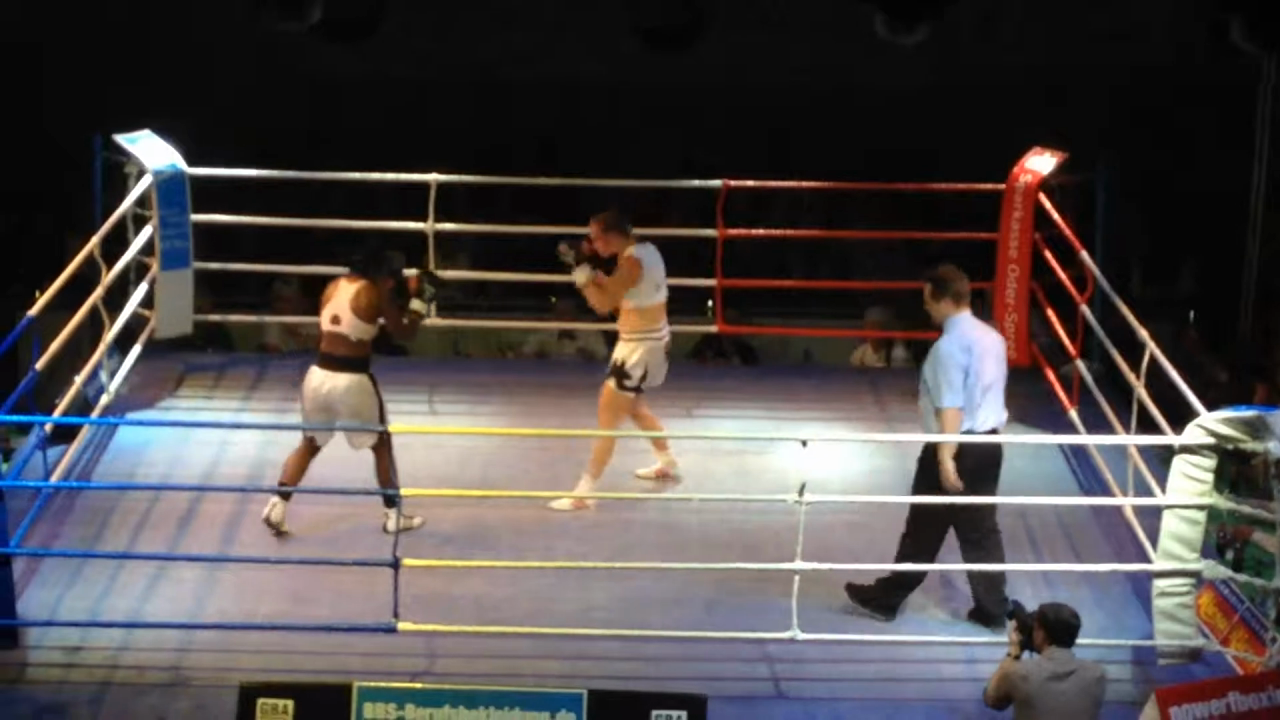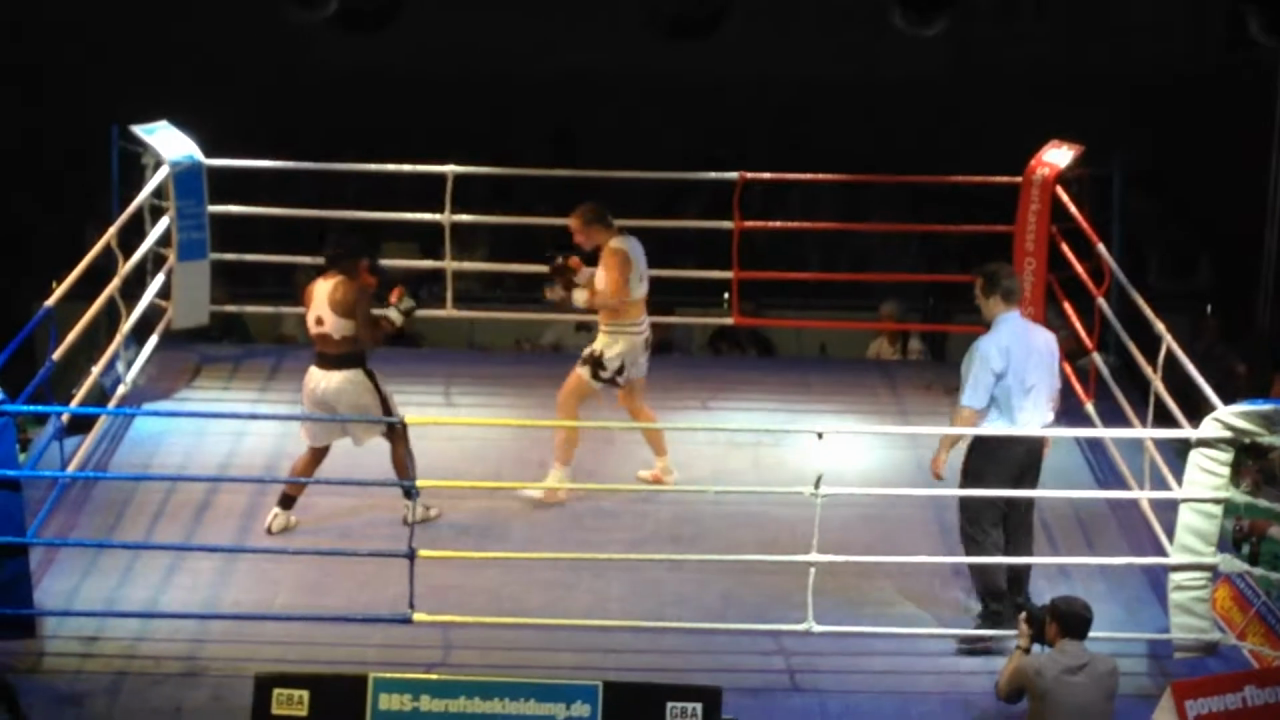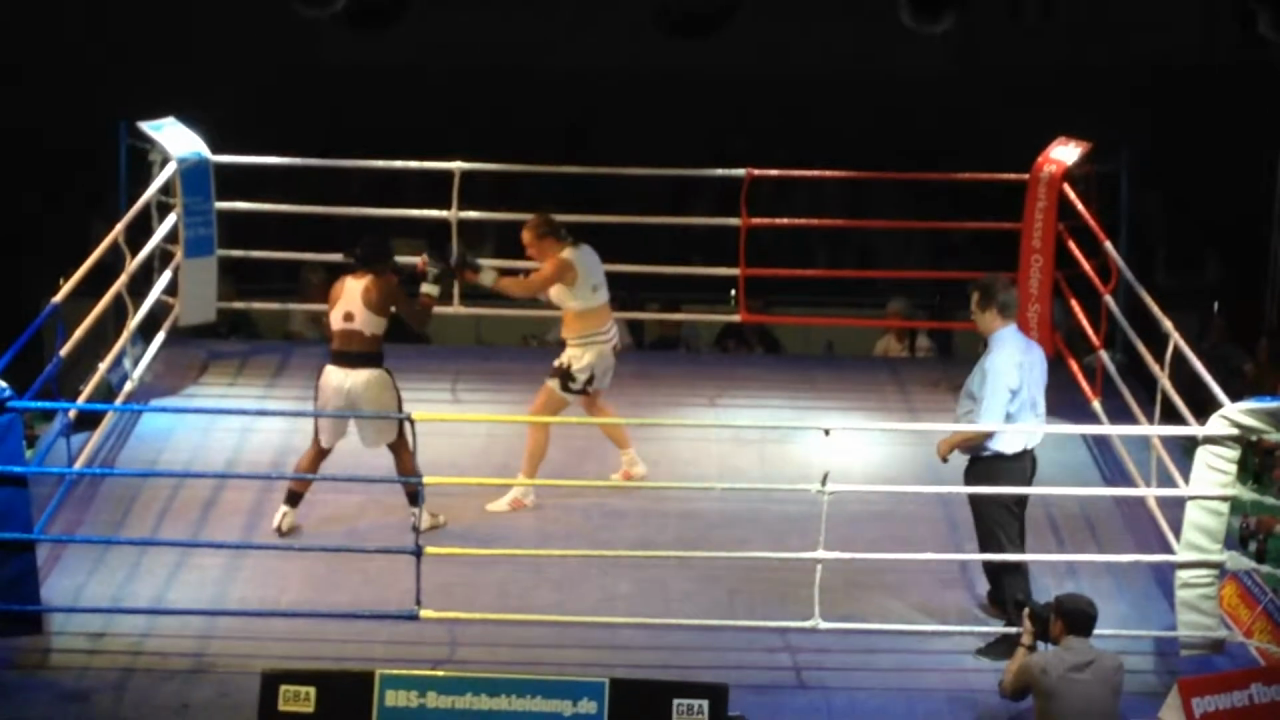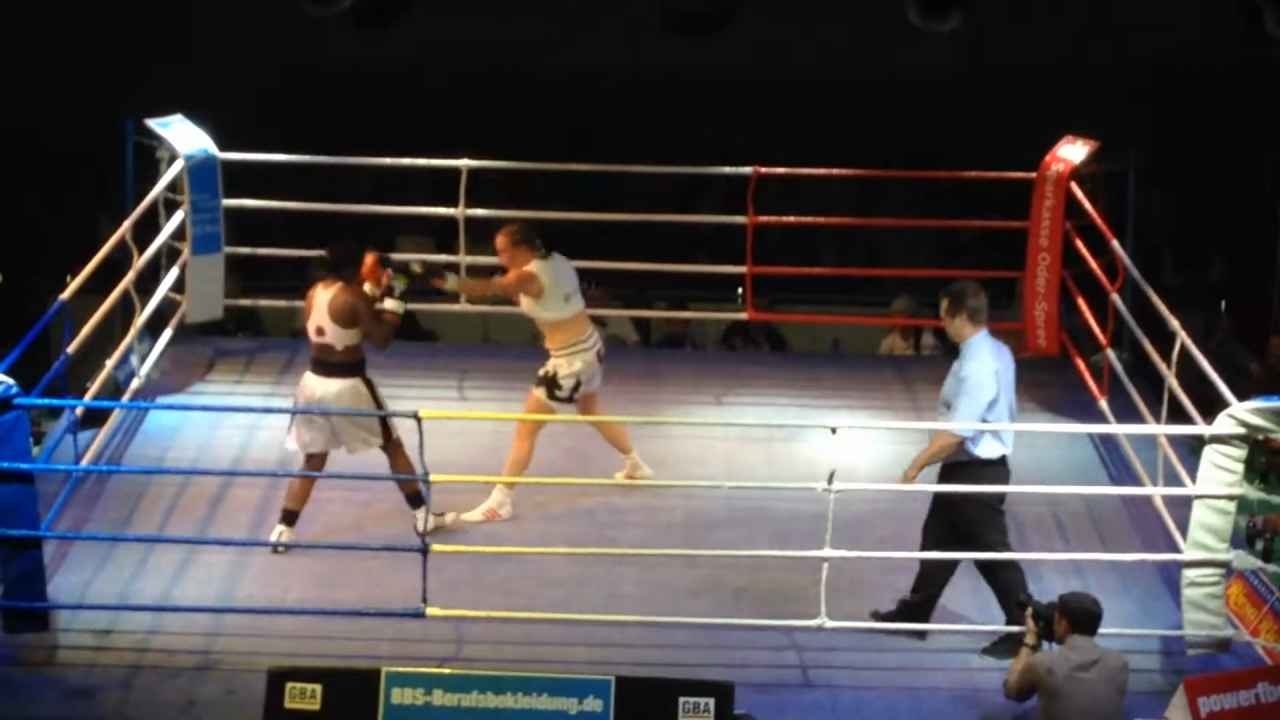
dt=0.4s
person 1, frame 1
left shoulder: (950, 345)
right shoulder: (993, 338)
left elbow: (951, 408)
left wrist: (945, 457)
left hip: (957, 447)
right hip: (989, 443)
left knee: (924, 527)
right knee: (982, 529)
left ankle: (888, 598)
right ankle: (992, 607)
person 1, frame 2
left shoulder: (991, 345)
right shoulder: (1046, 339)
left elbow: (970, 407)
right elbow: (1053, 394)
left wrist: (943, 449)
right wrist: (1042, 435)
left hip: (995, 447)
right hip: (1032, 444)
left knee: (981, 532)
right knee: (1019, 526)
left ankle: (997, 613)
right ankle: (1015, 602)
person 1, frame 3
left shoulder: (999, 360)
right shoulder: (1032, 350)
left elbow: (985, 425)
left wrist: (950, 442)
left hip: (996, 466)
right hip: (1023, 457)
left knee: (1000, 545)
right knee: (1010, 539)
left ankle: (1020, 631)
right ankle: (1008, 601)
person 1, frame 4
left shoulder: (976, 368)
right shoulder: (996, 352)
left elbow: (957, 433)
left wrist: (918, 463)
left hip: (978, 471)
right hip: (965, 468)
left knee: (992, 551)
right knee: (938, 539)
left ankle: (1022, 628)
right ankle: (915, 612)
person 2, frame 1
left shoulder: (630, 261)
right shoulder: (641, 249)
left elbow: (603, 306)
left wrist: (581, 270)
right wrist: (593, 272)
left hip: (641, 346)
right hip: (653, 339)
left knee: (606, 416)
right knee: (632, 407)
left ankle: (585, 492)
right ankle: (667, 462)
person 2, frame 2
left shoulder: (615, 252)
right shoulder: (626, 242)
left elbow: (616, 300)
left wrist: (573, 295)
right wrist: (580, 272)
left hip: (618, 340)
right hip: (636, 335)
left knee: (566, 401)
right knee: (634, 404)
left ankle: (558, 482)
right ankle: (663, 468)
person 2, frame 3
left shoulder: (562, 263)
right shoulder: (584, 252)
left elbow: (524, 289)
left wrist: (479, 274)
right wrist: (542, 288)
left hip: (585, 350)
right hip: (605, 341)
left knee: (538, 416)
right knee: (593, 404)
left ankle: (523, 492)
right ankle: (632, 463)
person 2, frame 4
left shoulder: (529, 275)
right shoulder: (556, 261)
left elbow: (487, 288)
left wrist: (446, 280)
right wrist: (514, 291)
left hip: (569, 360)
right hip: (589, 347)
left knee: (526, 428)
right knee: (590, 410)
left ankle: (499, 503)
right ankle: (635, 465)
person 3, frame 1
left shoulder: (334, 286)
right shoulder: (376, 293)
right elbow: (406, 332)
right wrist: (420, 298)
left hip: (319, 375)
right hip: (353, 380)
left knee: (309, 444)
right knee: (381, 446)
left ankle: (278, 505)
right ankle: (393, 515)
person 3, frame 2
left shoulder: (312, 288)
right shoulder: (353, 289)
right elbow: (368, 340)
right wrist: (397, 311)
left hip: (317, 375)
right hip: (350, 377)
left knee: (316, 449)
right knee: (397, 435)
left ankle: (280, 514)
right ankle: (413, 506)
person 3, frame 3
left shoulder: (338, 286)
right shoulder: (385, 286)
right elbow: (419, 319)
right wrist: (429, 282)
left hip: (334, 374)
right hip: (370, 376)
left knee: (319, 447)
right knee: (399, 444)
left ankle: (287, 513)
right ankle: (419, 514)
person 3, frame 4
left shoulder: (314, 292)
right shoulder: (354, 296)
right elbow: (381, 339)
left wrist: (371, 290)
right wrist: (392, 299)
left hip: (314, 382)
right hip: (348, 385)
left knee: (312, 463)
right knee: (393, 447)
left ankle: (283, 531)
right ankle: (423, 516)
